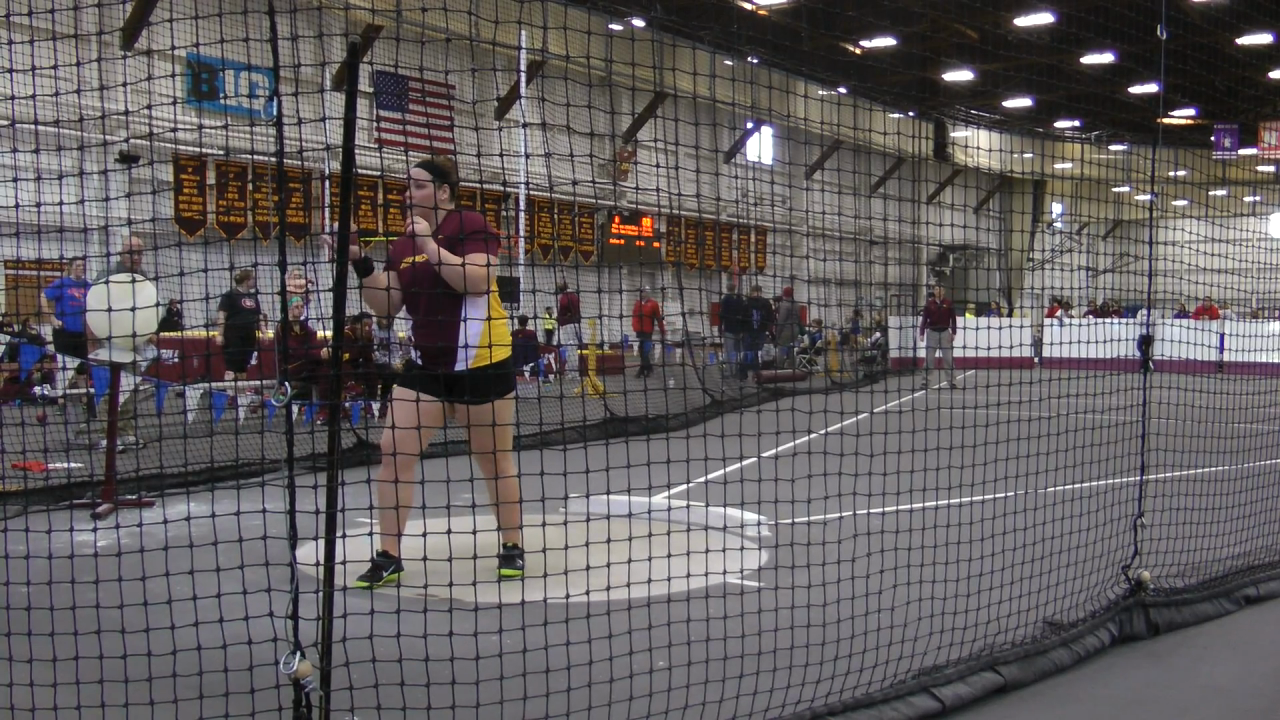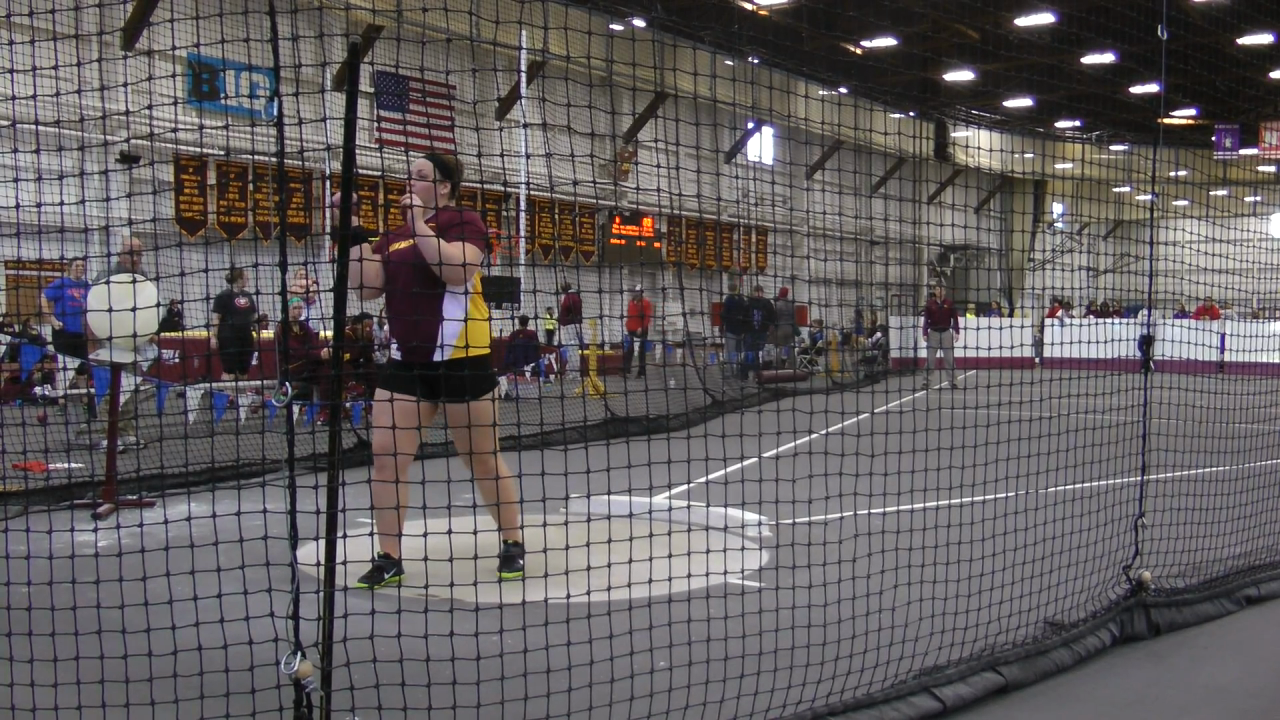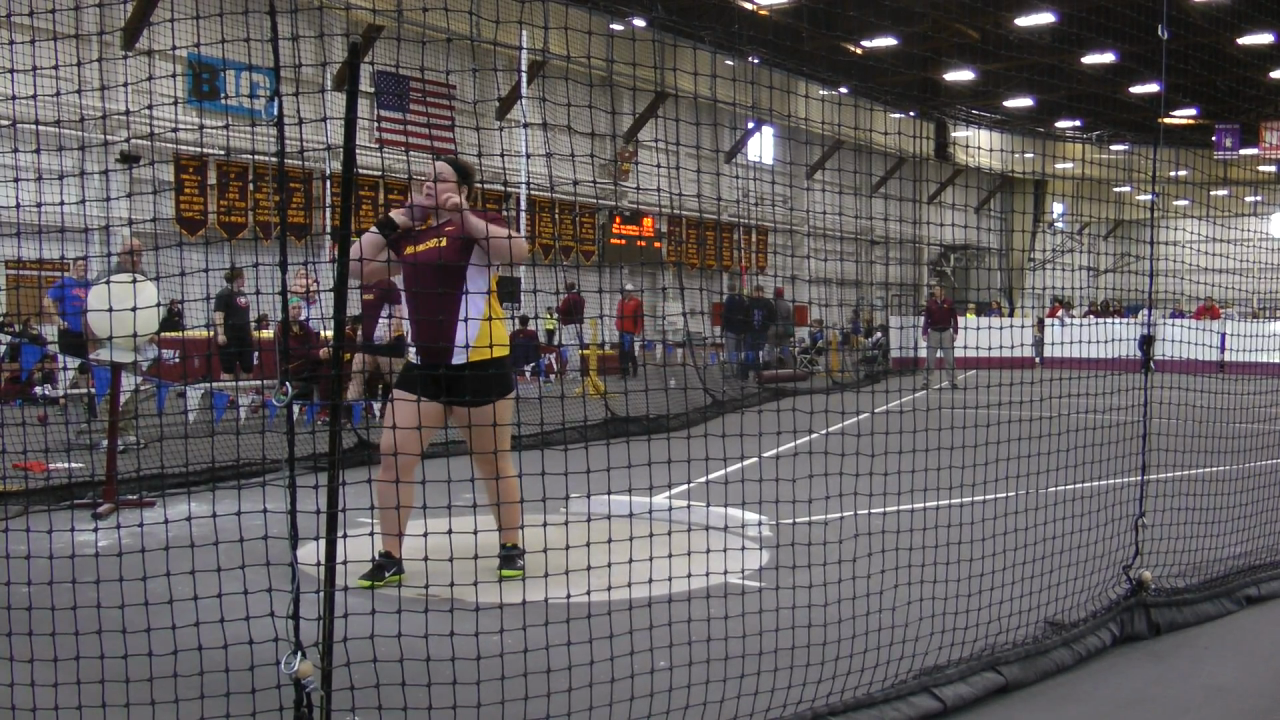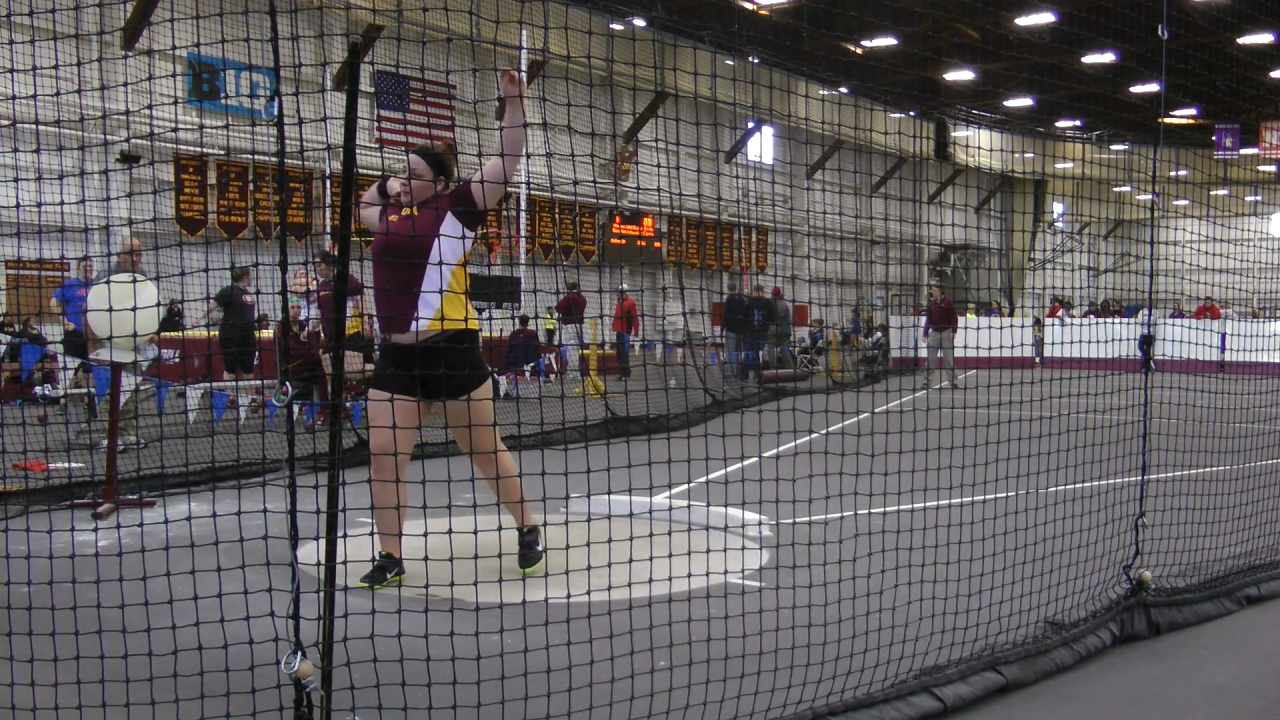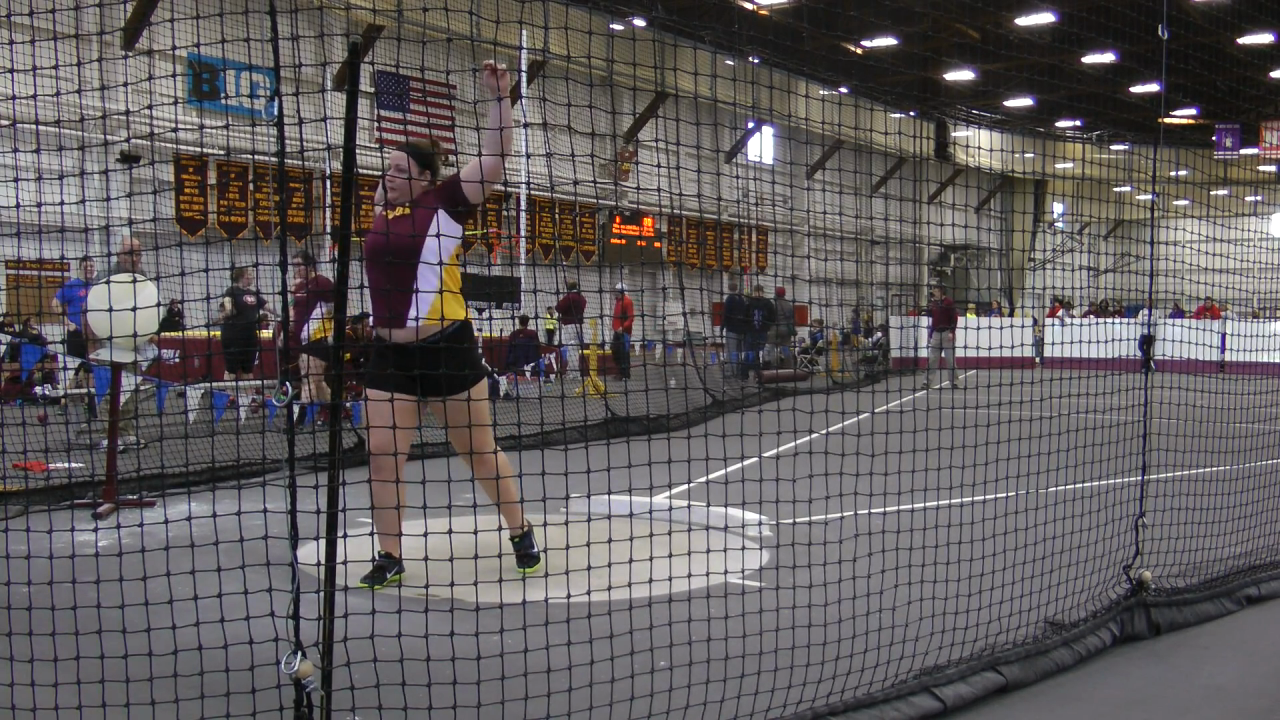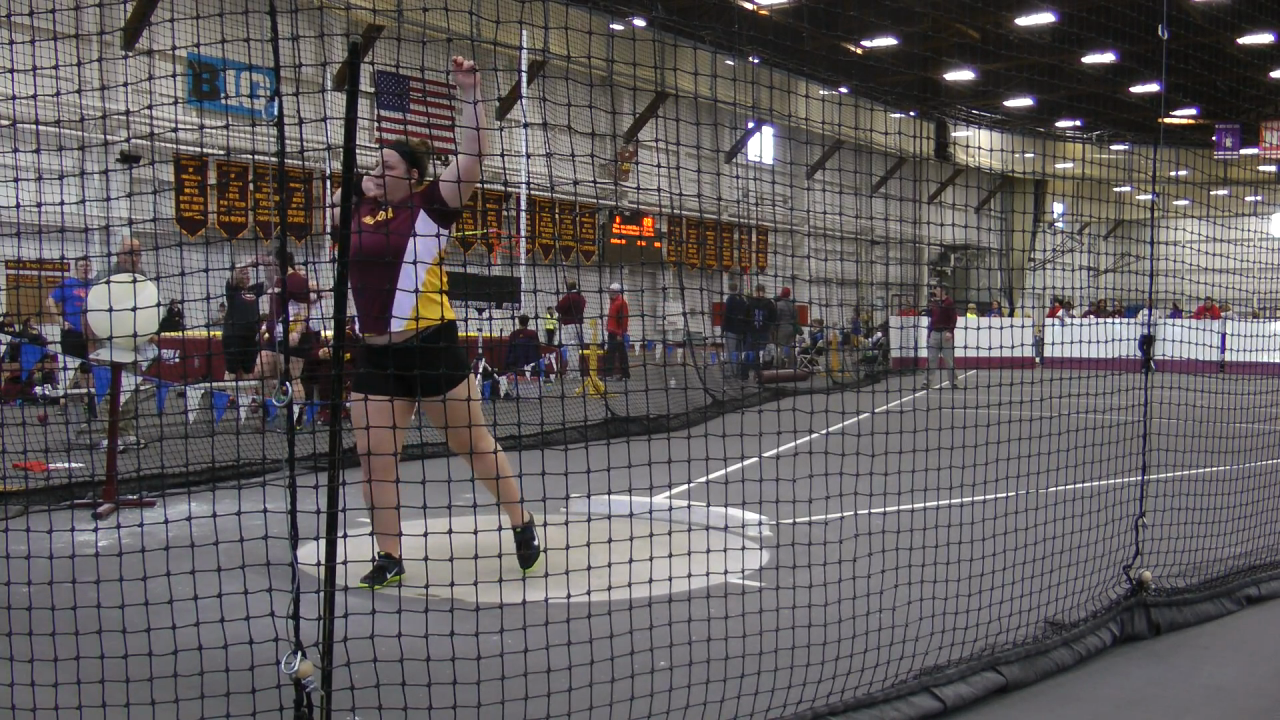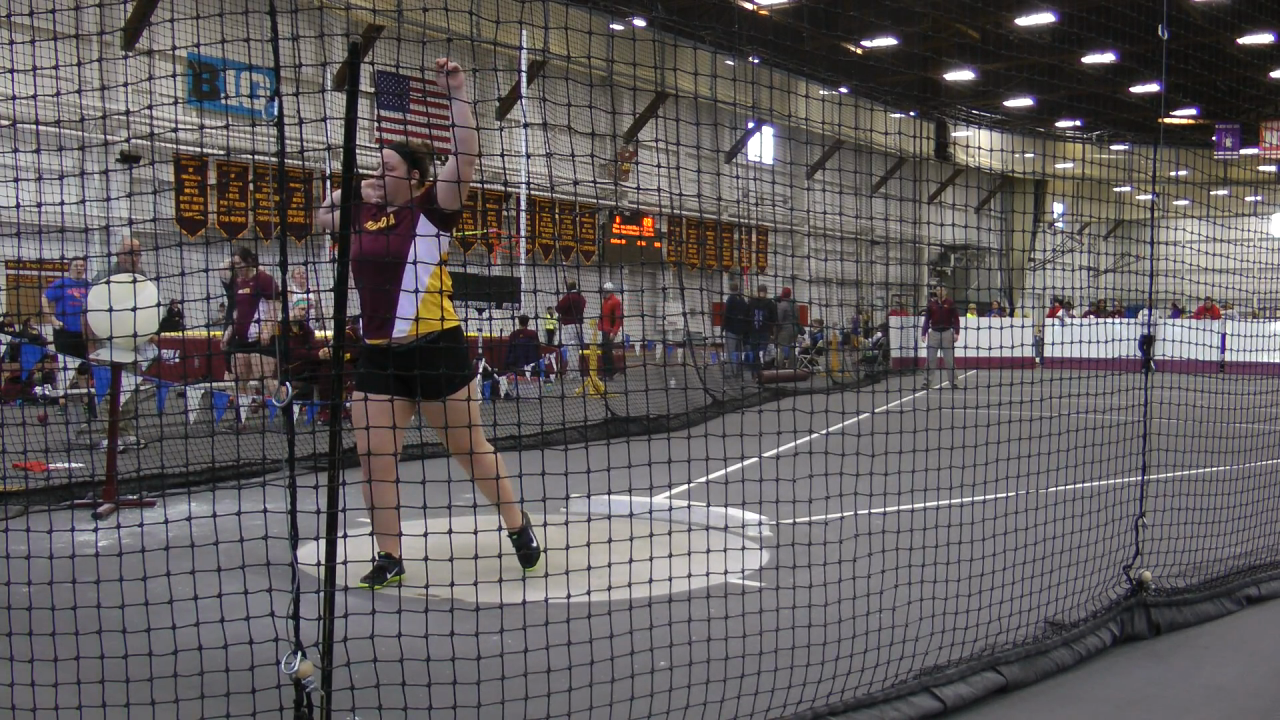
dt=0.4s
person 1, frame 1
left shoulder: (471, 225)
right shoulder: (403, 243)
left elbow: (476, 281)
right elbow: (386, 305)
left wrist: (428, 244)
right wrist: (359, 262)
left hip: (480, 363)
right hip: (425, 365)
left knee: (494, 460)
right knee: (393, 453)
left ankle: (512, 547)
right ankle: (389, 556)
person 1, frame 2
left shoulder: (462, 220)
right shoulder: (394, 237)
left elbow: (457, 271)
right elbow: (366, 287)
left wrist: (419, 225)
left hip: (462, 359)
right hip: (405, 362)
left knee: (483, 460)
right knee: (385, 455)
left ankle: (512, 545)
right ankle: (389, 558)
person 1, frame 3
left shoulder: (479, 221)
right shoulder: (409, 236)
left elbow: (517, 251)
right elbow: (357, 267)
left wrist: (466, 218)
right wrist: (391, 221)
left hip: (479, 362)
right hip: (422, 364)
left knee: (493, 461)
right knee: (393, 455)
left ankle: (511, 546)
right ankle: (390, 557)
person 1, frame 4
left shoulder: (458, 205)
right shoulder: (390, 210)
left elbow: (507, 164)
right elbow: (366, 203)
left wrist: (513, 103)
right wrist: (388, 188)
left hip: (451, 351)
right hip: (396, 357)
left knee: (486, 453)
right knee: (383, 456)
left ankle: (528, 531)
right ankle: (389, 557)
person 1, frame 5
left shoulder: (448, 201)
right shoulder: (386, 207)
left elbow: (494, 157)
right elbow: (369, 198)
left wrist: (497, 96)
right wrist: (383, 188)
left hip: (446, 348)
right hip: (390, 354)
left knee: (481, 453)
right knee: (383, 458)
left ankle: (521, 533)
right ankle: (390, 557)
person 1, frame 6
left shoulder: (431, 203)
right shoulder: (364, 208)
left elbow: (472, 156)
right elbow: (331, 209)
left wrist: (469, 93)
right wrist: (357, 186)
left hip: (432, 346)
right hip: (376, 355)
left knee: (475, 445)
right knee: (374, 461)
left ankle: (522, 524)
right ankle: (389, 557)
person 1, frame 7
left shoulder: (432, 207)
right shoulder: (363, 211)
left elbow: (466, 156)
right elbow: (322, 216)
left wrist: (457, 93)
right wrist: (353, 191)
left hip: (436, 349)
right hip: (377, 357)
left knee: (472, 450)
right knee: (374, 461)
left ankle: (518, 526)
right ankle: (389, 557)
